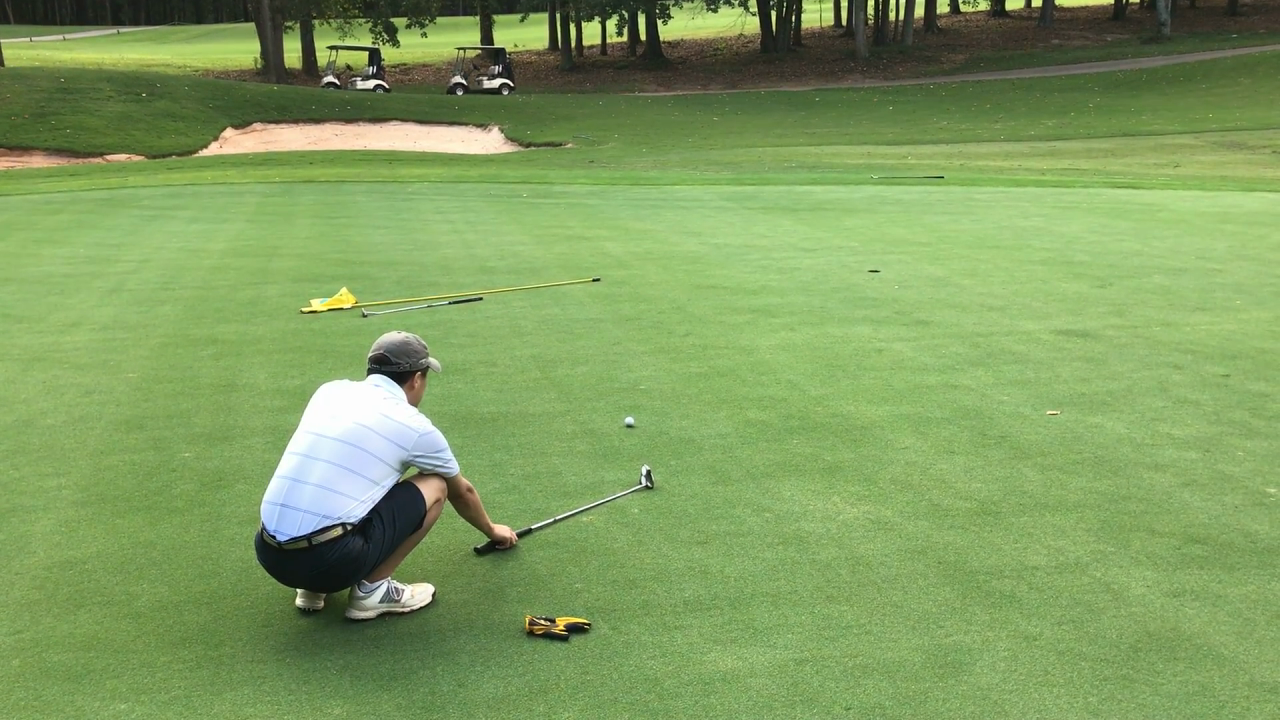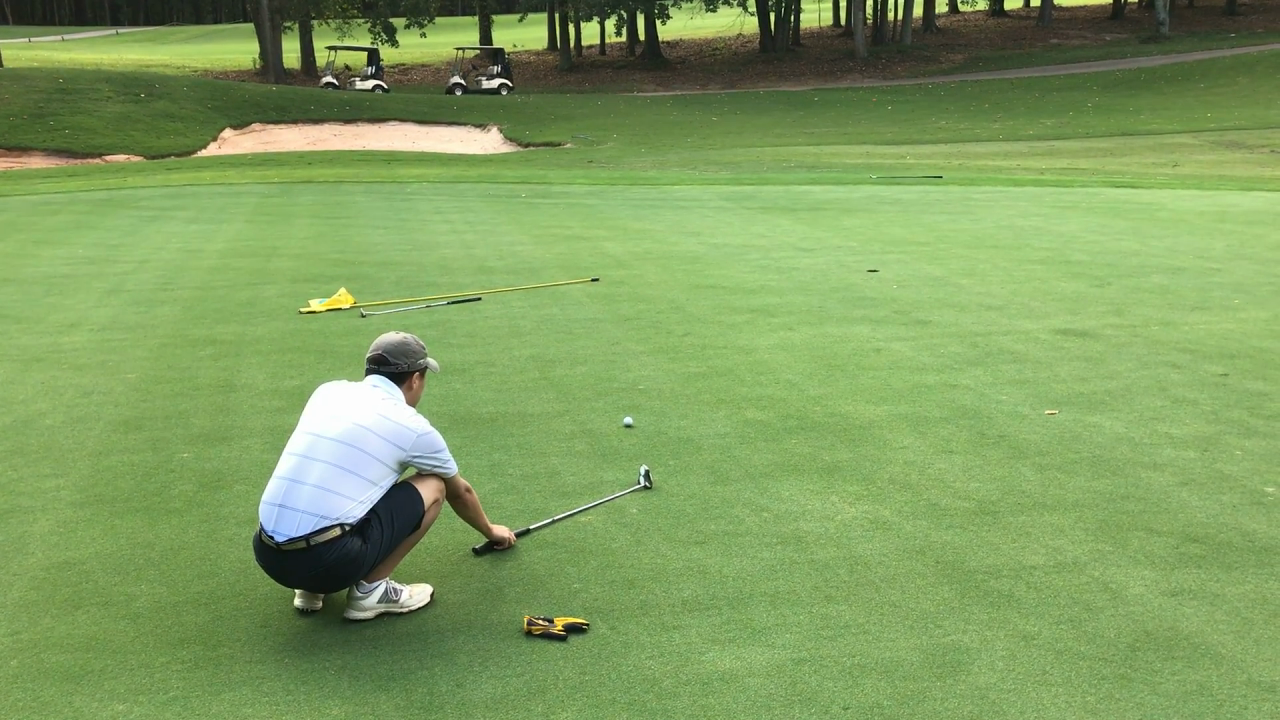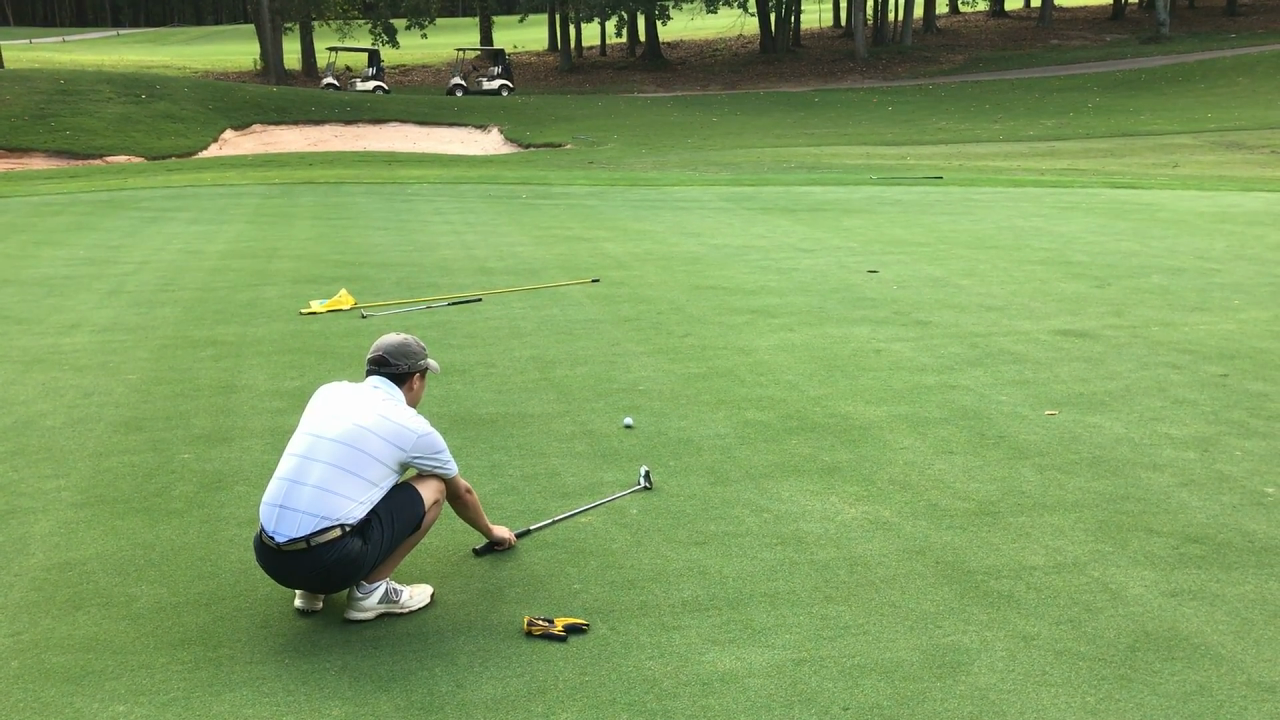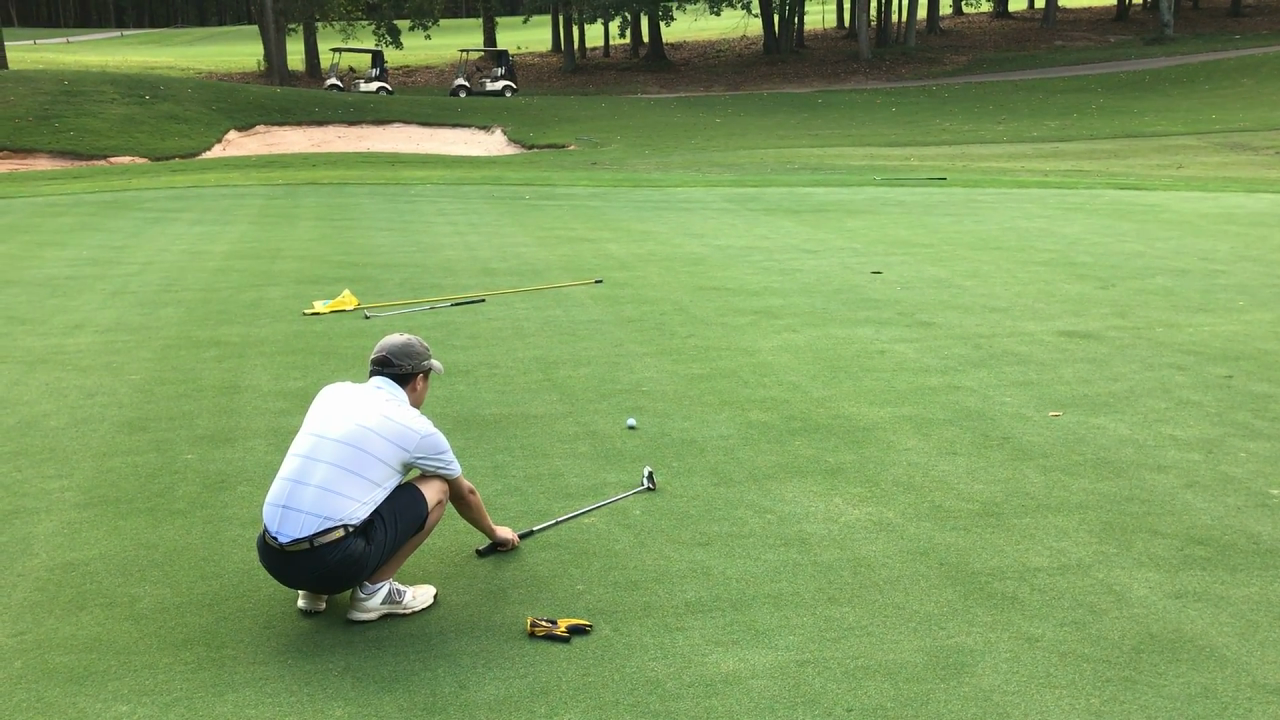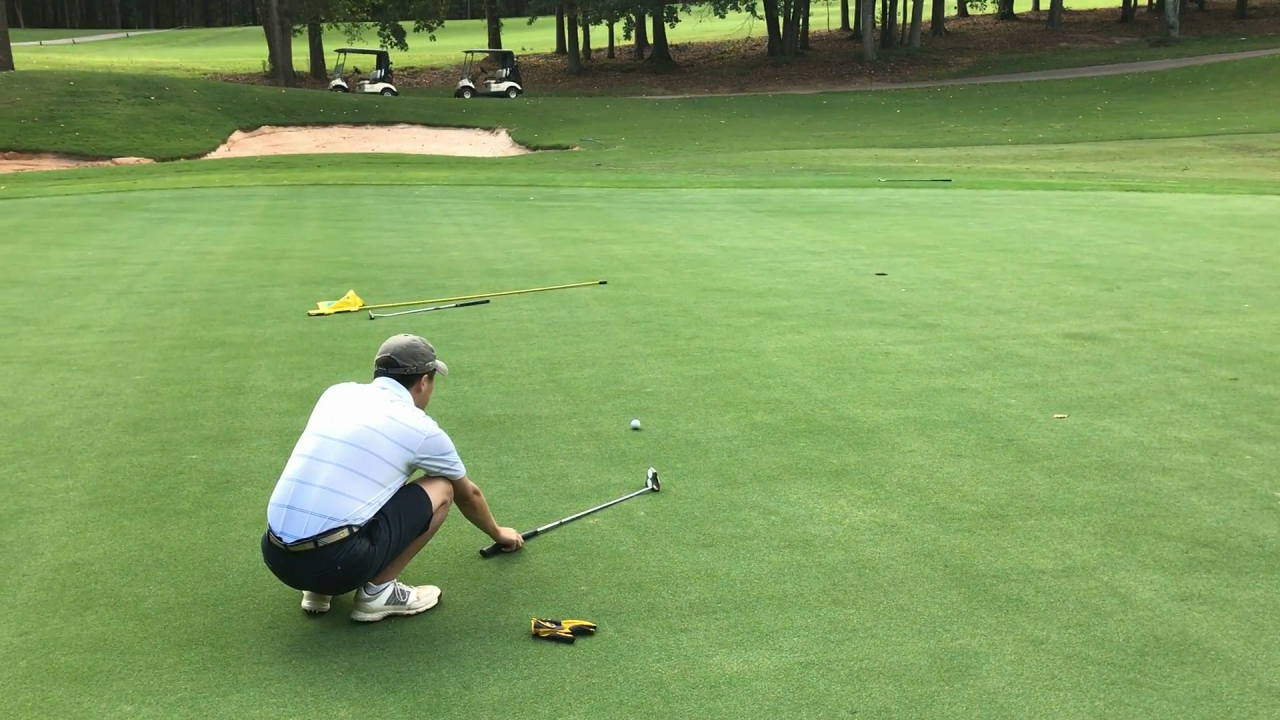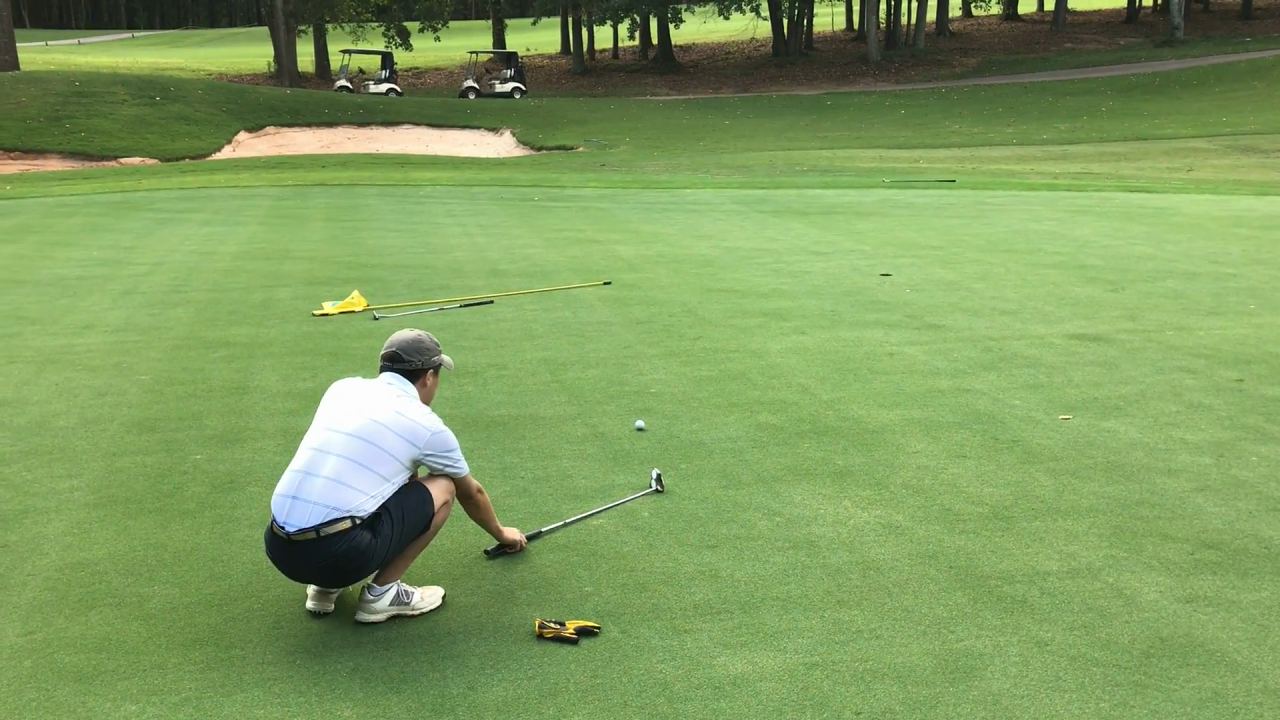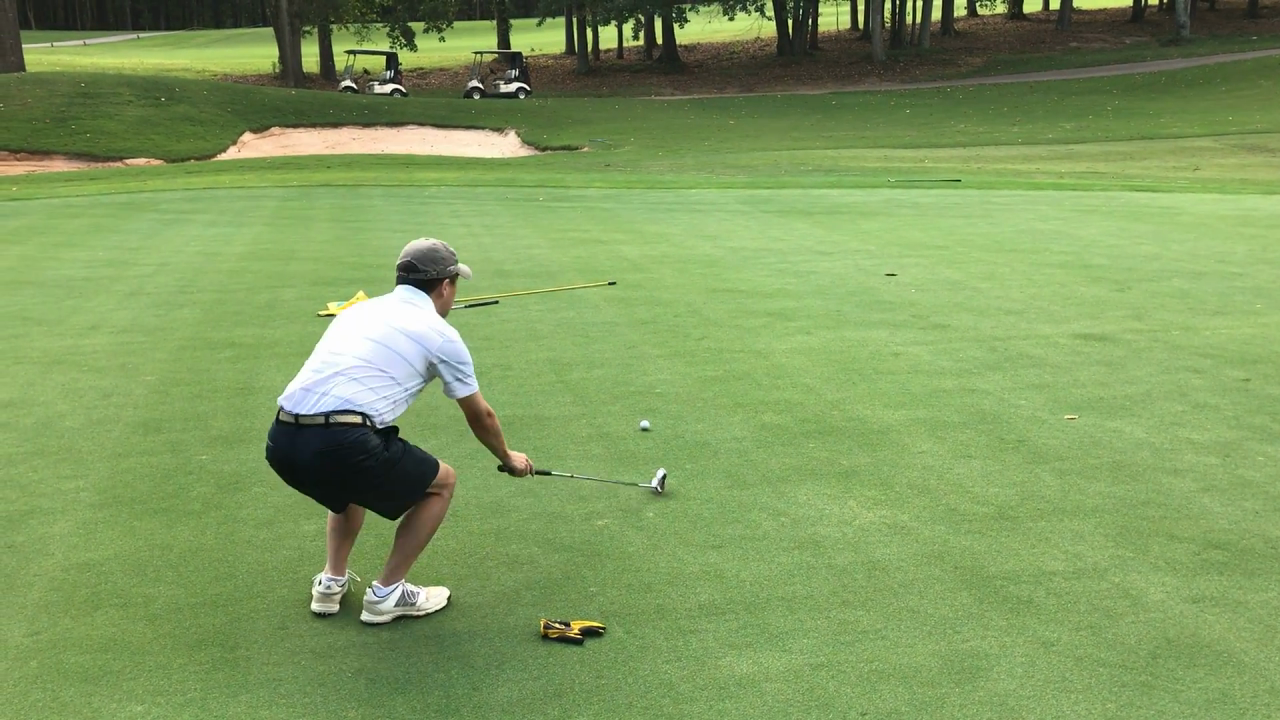
dt=0.3s
person 1, frame 1
left shoulder: (329, 391)
right shoulder: (413, 425)
right elbow: (462, 493)
right wrist: (492, 531)
left hip: (269, 554)
right hip: (328, 559)
right knee: (435, 487)
left ankle: (313, 588)
right ankle: (372, 590)
person 1, frame 2
left shoulder: (328, 391)
right shoulder: (411, 425)
right elbow: (460, 493)
right wrist: (490, 531)
left hip: (267, 554)
right hip: (327, 560)
right knee: (433, 487)
left ankle: (311, 588)
right ankle: (370, 590)
person 1, frame 3
left shoulder: (328, 392)
right shoulder: (412, 426)
right elbow: (460, 493)
right wrist: (491, 531)
left hip: (268, 555)
right hip: (328, 560)
right knee: (433, 488)
left ankle: (311, 588)
right ankle: (370, 591)
person 1, frame 4
left shoulder: (332, 393)
right shoulder: (416, 427)
right elbow: (464, 494)
right wrist: (494, 532)
left hip: (272, 555)
right hip: (331, 561)
right knee: (437, 488)
left ankle: (314, 589)
right ankle: (373, 592)
person 1, frame 5
left shoulder: (336, 393)
right shoulder: (420, 428)
right elbow: (468, 495)
right wrist: (498, 533)
left hip: (275, 555)
right hip: (335, 560)
right knee: (441, 489)
left ankle: (319, 587)
right ankle: (377, 592)
person 1, frame 6
left shoulder: (342, 388)
right shoulder: (425, 424)
right elbow: (471, 493)
right wrist: (501, 533)
left hip: (279, 546)
right hip: (336, 554)
right knee: (443, 488)
left ankle: (325, 586)
right ankle: (382, 593)
person 1, frame 7
left shoulder: (358, 309)
right shoulder: (439, 334)
right elbow: (479, 415)
left wrist: (383, 443)
right wrist: (507, 455)
left hip: (283, 440)
right hip: (340, 441)
left knee: (357, 481)
right knee: (439, 483)
left ankle: (331, 582)
right ankle: (385, 595)
